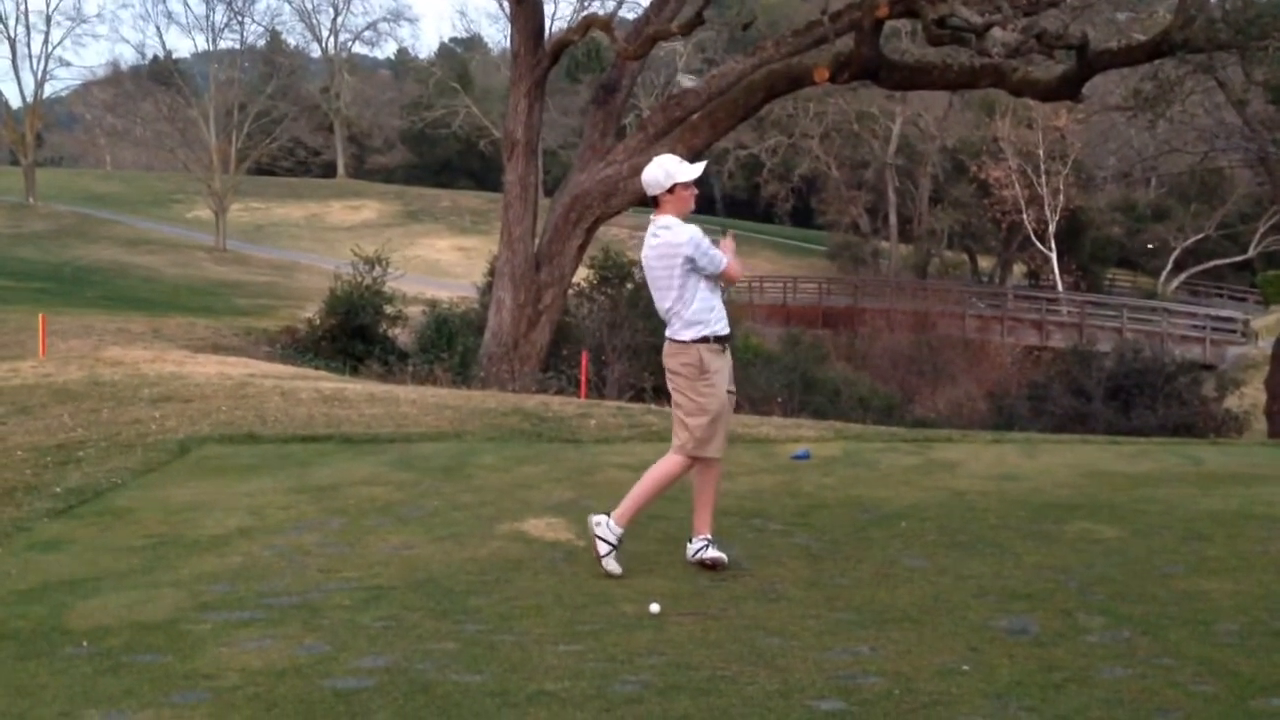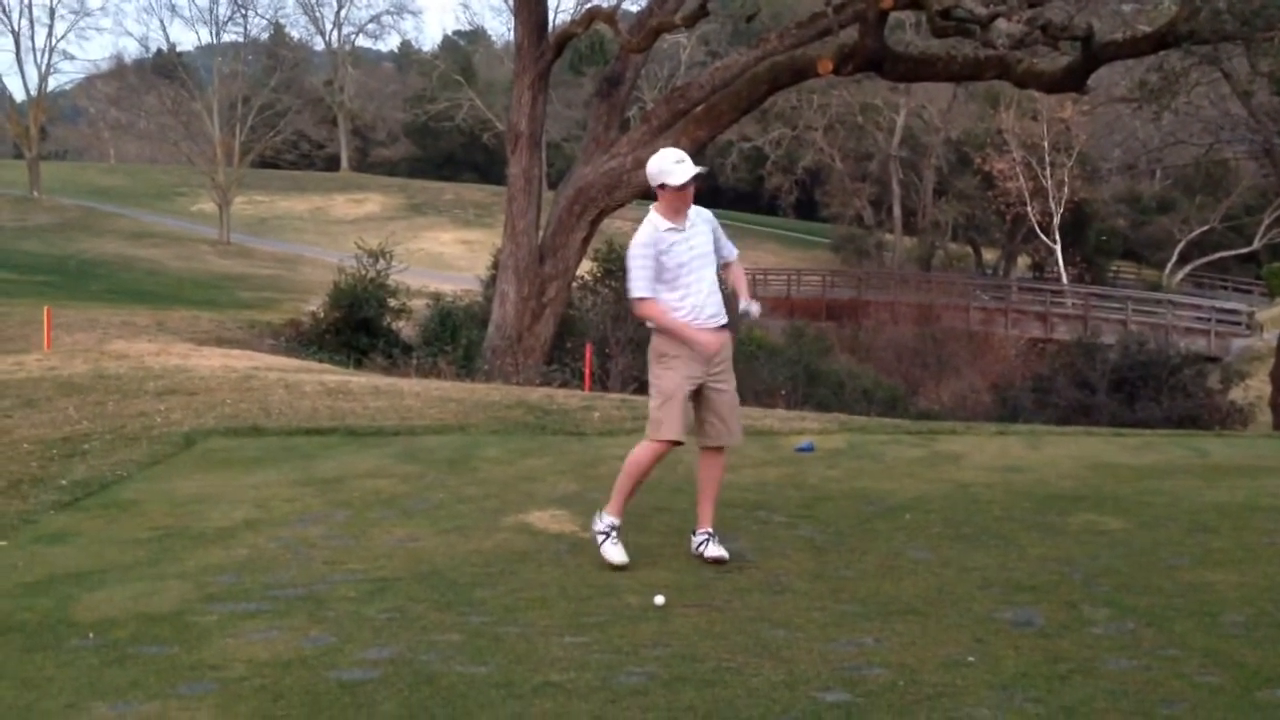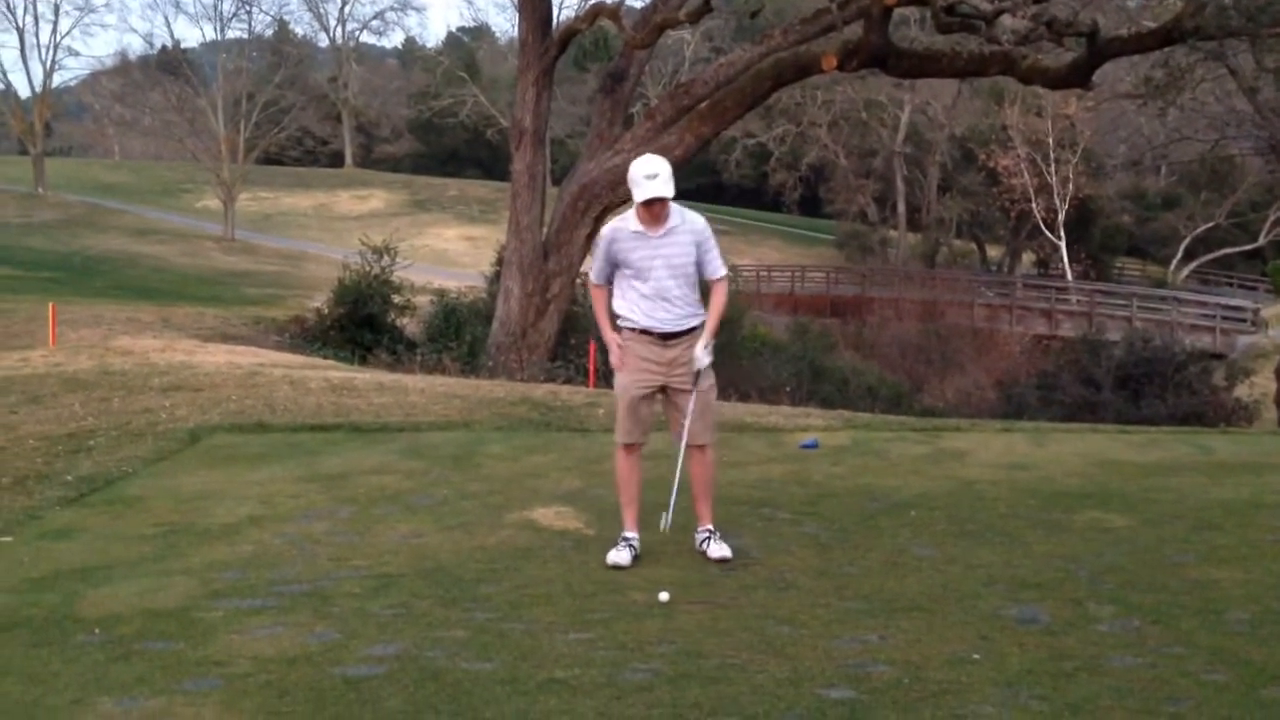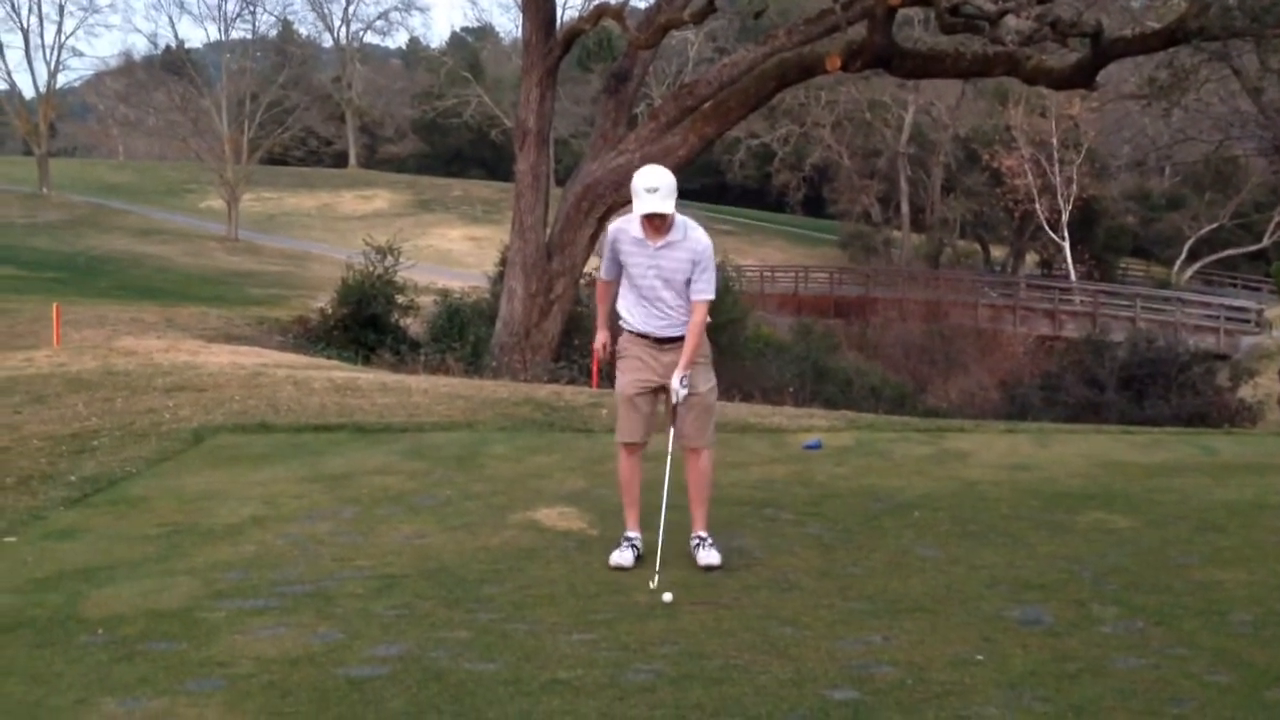
dt=0.4s
person 1, frame 1
left shoulder: (660, 235)
right shoulder: (685, 236)
right elbow: (732, 272)
left wrist: (716, 257)
right wrist: (727, 250)
left hip: (711, 350)
right hip: (697, 354)
left knee: (713, 448)
right knee: (687, 453)
left ankle: (701, 539)
right ankle: (611, 524)
person 1, frame 2
left shoulder: (704, 219)
right shoulder: (647, 239)
left elbow: (729, 259)
right elbow: (645, 305)
left wrist: (743, 296)
right wrist: (694, 335)
left hip: (717, 343)
right hip: (674, 348)
left knee: (717, 442)
right knee: (660, 440)
left ankle: (704, 533)
right ankle: (609, 519)
person 1, frame 3
left shoulder: (695, 227)
right shoulder: (614, 233)
left elbow: (719, 284)
right elbow: (597, 284)
left wrist: (706, 339)
right wrist: (608, 334)
left hip: (688, 342)
right hip: (637, 345)
left knee: (699, 441)
right knee: (629, 442)
left ankle: (706, 528)
right ankle: (630, 535)
person 1, frame 4
left shoulder: (697, 242)
right shoulder: (618, 233)
left elbow: (700, 309)
right elbow: (607, 278)
left wrist: (682, 368)
right wrist: (602, 327)
left hip: (687, 346)
right hip: (637, 346)
left knee: (697, 445)
right knee: (629, 444)
left ankle: (700, 534)
right ankle: (631, 535)
